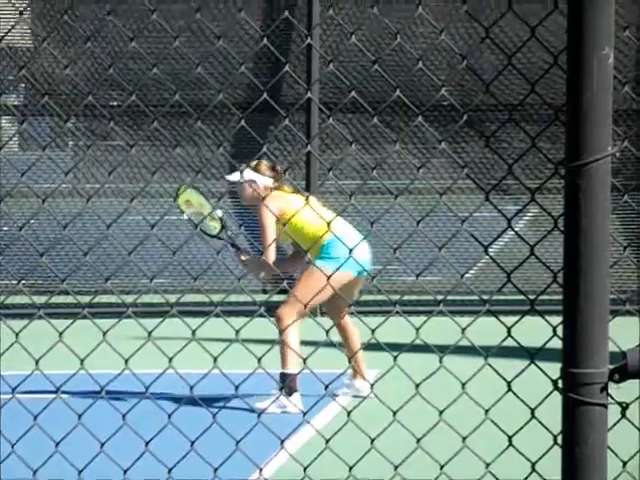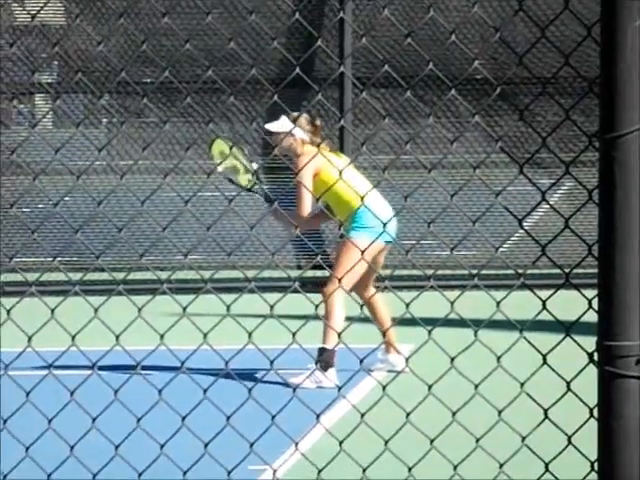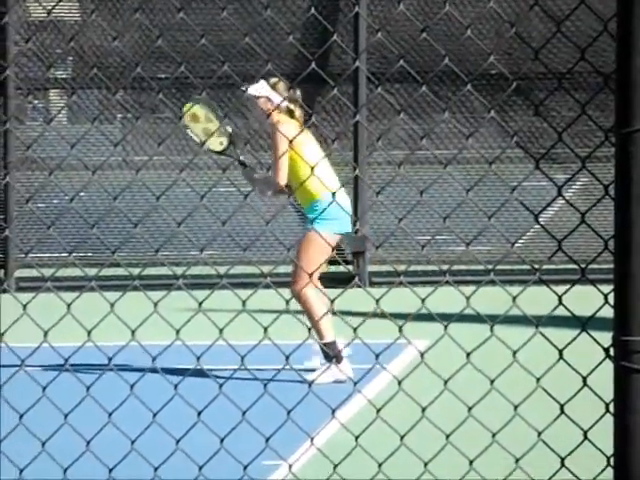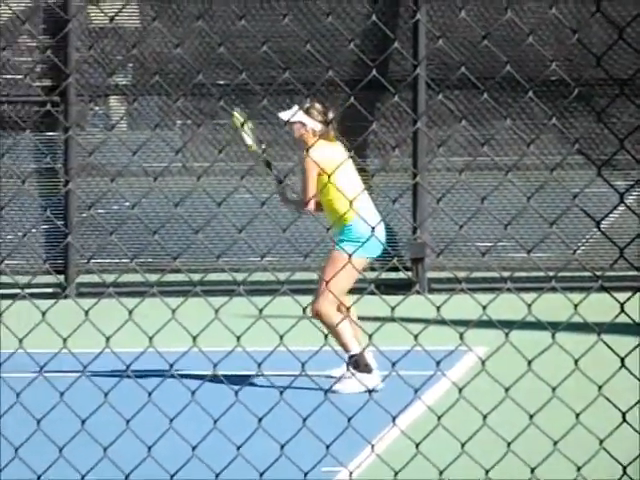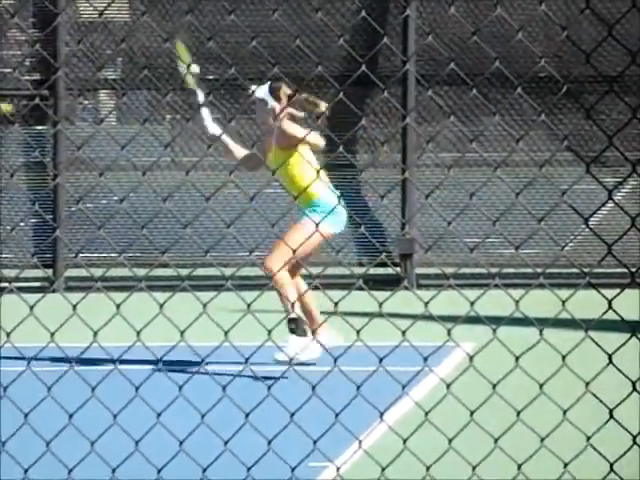
dt=0.7s
person 1, frame 1
left shoulder: (268, 203)
right shoulder: (289, 198)
left elbow: (268, 260)
right elbow: (301, 255)
left wrist: (249, 261)
right wrist: (256, 263)
left hip: (338, 253)
right hip: (357, 249)
left knee: (286, 314)
right knee: (338, 314)
left ankle: (289, 394)
right ankle: (359, 380)
person 1, frame 2
left shoulder: (305, 160)
right shoulder: (322, 156)
left elbow: (303, 216)
right elbow: (332, 210)
left wrist: (281, 214)
right wrist: (288, 218)
left hip: (367, 221)
right hip: (382, 218)
left knee: (334, 289)
right knee: (363, 288)
left ankle: (325, 369)
right ankle: (393, 354)
person 1, frame 3
left shoulder: (282, 128)
right shoulder: (291, 126)
left elbow: (279, 180)
left wrist: (256, 180)
right wrist: (263, 184)
left hip: (326, 209)
right hip: (328, 207)
left knee: (303, 286)
right knee: (306, 282)
left ankle: (338, 362)
right ankle: (329, 346)
person 1, frame 4
left shoulder: (312, 155)
right shoulder: (332, 146)
left elbow: (309, 205)
left wrist: (288, 201)
right wrist: (313, 200)
left hip: (357, 231)
right hip: (367, 226)
left knee: (322, 306)
right knee: (336, 295)
left ankle: (365, 372)
right ankle: (360, 358)
person 1, frame 5
left shoulder: (285, 127)
right shoulder: (275, 135)
left elbow: (318, 141)
right elbow: (248, 161)
left wrist: (287, 125)
right wrist: (222, 136)
left hip: (324, 210)
right hip: (318, 211)
left knee: (274, 265)
right knee: (288, 275)
left ankle: (300, 334)
right ankle: (317, 334)
